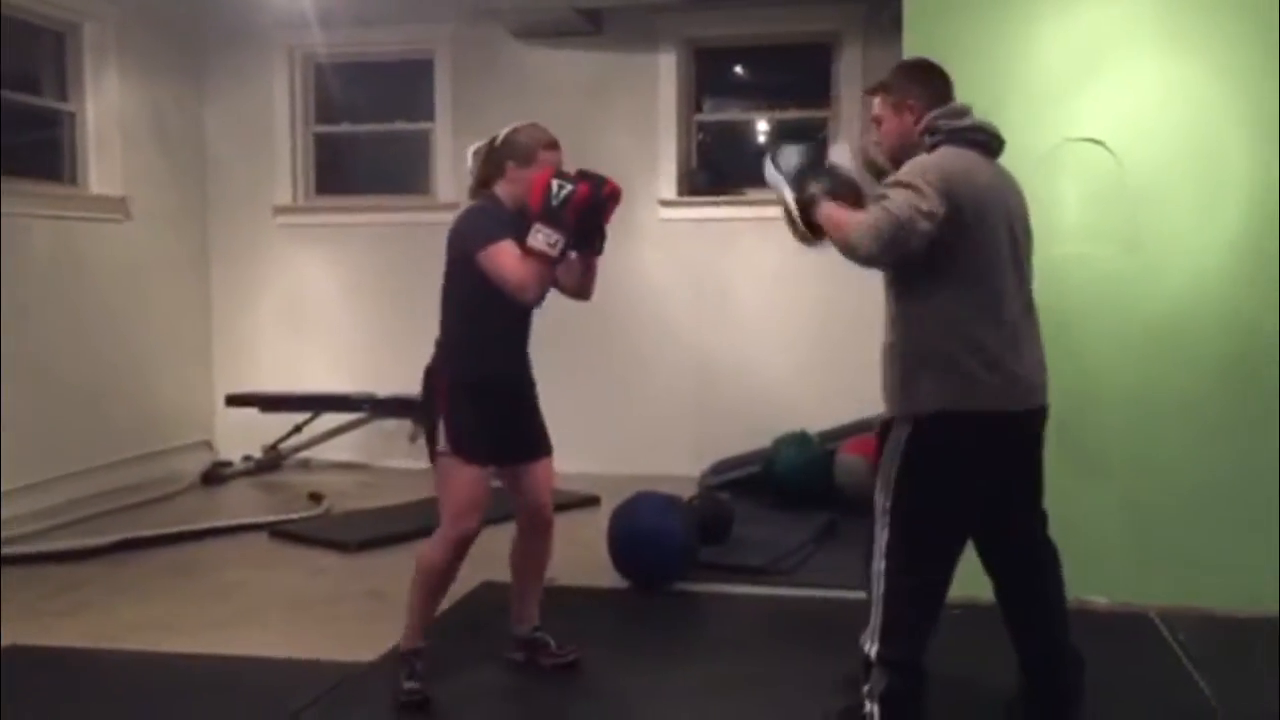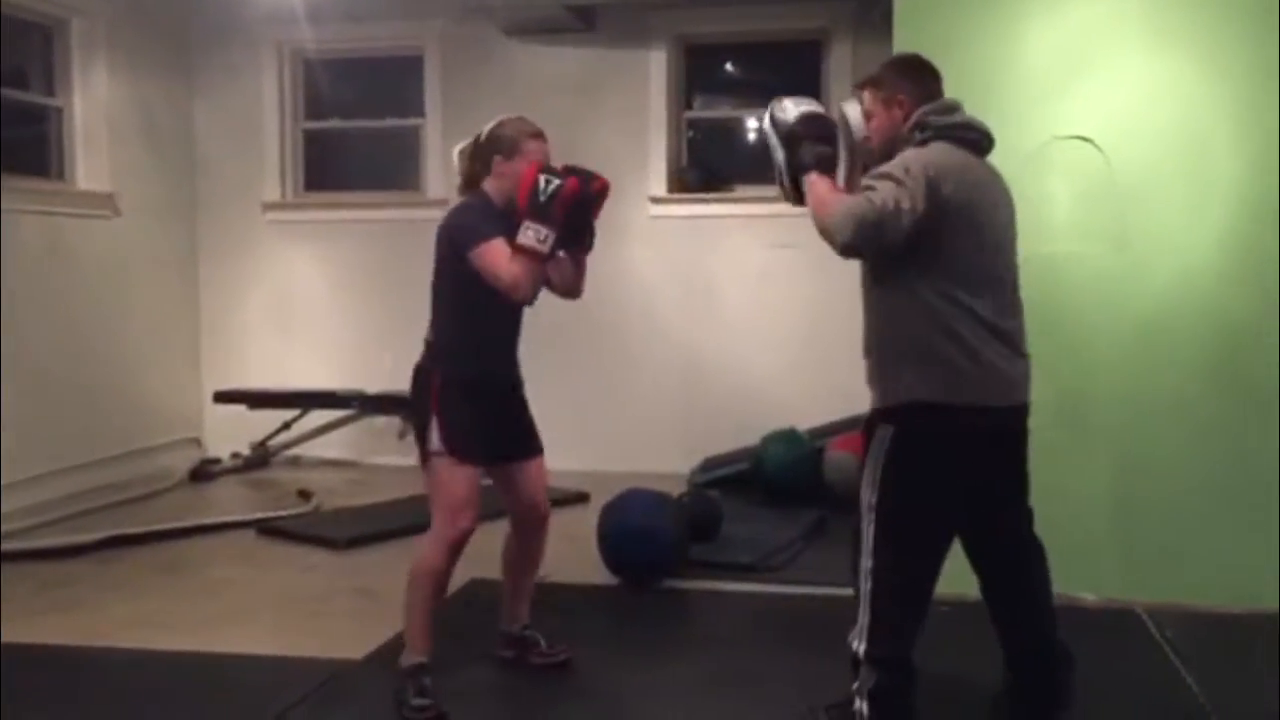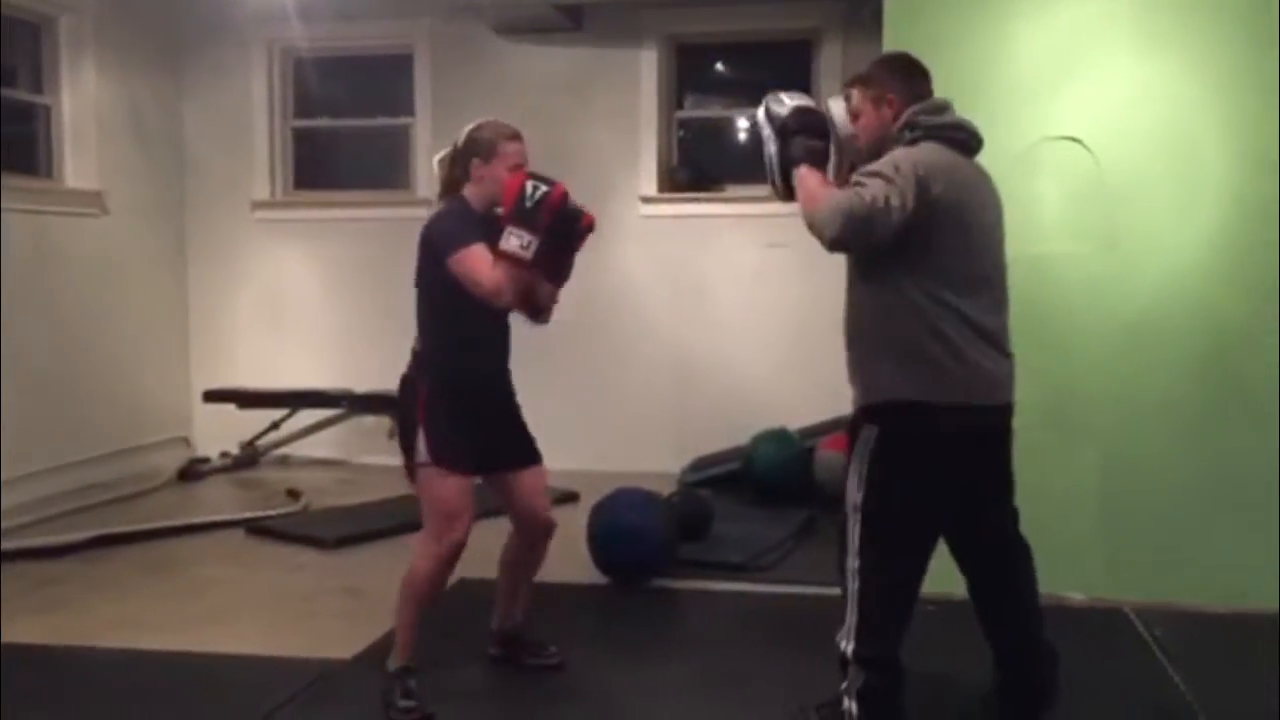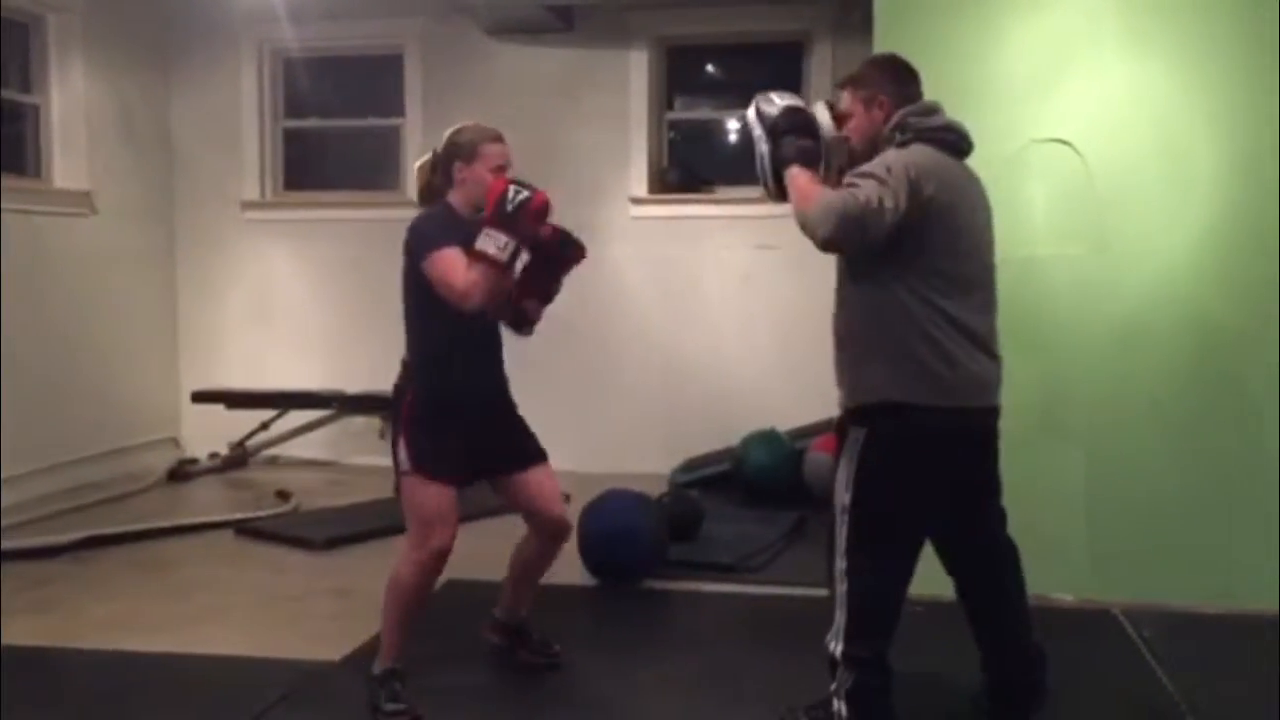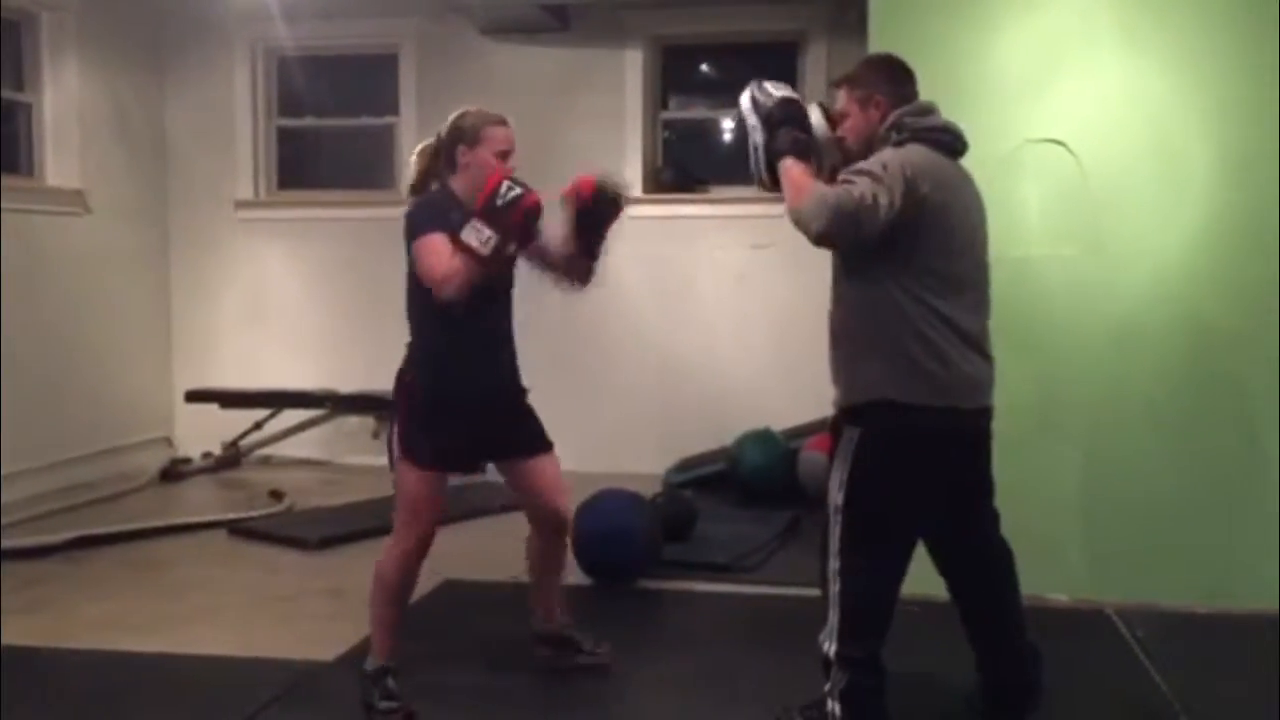
dt=0.1s
person 1, frame 1
left shoulder: (932, 171)
right shoulder: (994, 174)
left elbow: (878, 239)
left wrist: (819, 201)
right wrist: (852, 200)
left hip: (945, 406)
right hip: (1016, 399)
left knee: (906, 559)
right knee: (1022, 549)
person 1, frame 2
left shoulder: (920, 166)
right shoulder: (979, 171)
left elbow: (851, 227)
left wrist: (812, 168)
right wrist: (842, 170)
left hip: (929, 404)
right hip: (998, 398)
left knee: (893, 557)
right knee: (1008, 547)
person 1, frame 3
left shoulder: (910, 165)
right shoulder: (967, 171)
left elbow: (839, 222)
left wrist: (803, 162)
right wrist: (828, 166)
left hip: (913, 403)
right hip: (982, 397)
left knee: (880, 556)
right knee: (994, 547)
person 1, frame 4
left shoulder: (902, 167)
right shoulder: (955, 173)
left elbow: (831, 222)
left wrist: (795, 161)
right wrist: (817, 165)
left hip: (901, 405)
right hip: (969, 399)
left knee: (867, 557)
right knee: (982, 547)
person 1, frame 5
left shoulder: (897, 166)
right shoulder: (949, 172)
left elbow: (824, 217)
right elbow: (866, 223)
left wrist: (788, 154)
right wrist: (814, 160)
left hip: (895, 404)
right hip: (961, 399)
left knee: (860, 556)
right knee: (975, 548)
person 2, frame 1
left shoulder: (529, 220)
right shoulder: (478, 222)
left elbow: (579, 288)
right elbow: (527, 288)
left wrist: (590, 228)
right wrist: (554, 225)
left hip: (512, 386)
right hip: (461, 389)
left knee: (538, 514)
right knee: (461, 525)
left ankle: (526, 634)
right ankle: (411, 650)
person 2, frame 2
left shoulder: (519, 218)
right shoulder: (469, 218)
left elbow: (569, 286)
right elbow: (518, 283)
left wrist: (577, 226)
right wrist: (545, 221)
left hip: (500, 386)
right hip: (450, 387)
left knee: (532, 514)
right knee: (452, 526)
left ankle: (515, 634)
right ankle: (413, 667)
person 2, frame 3
left shoulder: (497, 225)
right shoulder: (448, 225)
left elbow: (537, 309)
right elbow: (499, 291)
left hip: (492, 393)
right hip: (438, 398)
left knee: (538, 519)
right knee: (447, 536)
left ankle: (507, 632)
right ankle: (400, 669)
person 2, frame 4
left shoulder: (491, 223)
right shoulder: (431, 228)
right elbow: (470, 296)
right wrist: (498, 233)
left hip: (491, 403)
right hip: (432, 406)
left knee: (554, 520)
right knee: (432, 544)
left ankle: (508, 621)
right ankle: (386, 671)
person 2, frame 5
left shoulder: (504, 215)
right shoulder: (429, 212)
left elbow: (575, 272)
right elbow: (447, 286)
left wrist: (588, 228)
right wrist: (491, 226)
left hip: (498, 390)
right hip: (433, 392)
left knee: (554, 513)
right knee: (413, 537)
left ankle: (553, 630)
right ankle: (379, 668)
